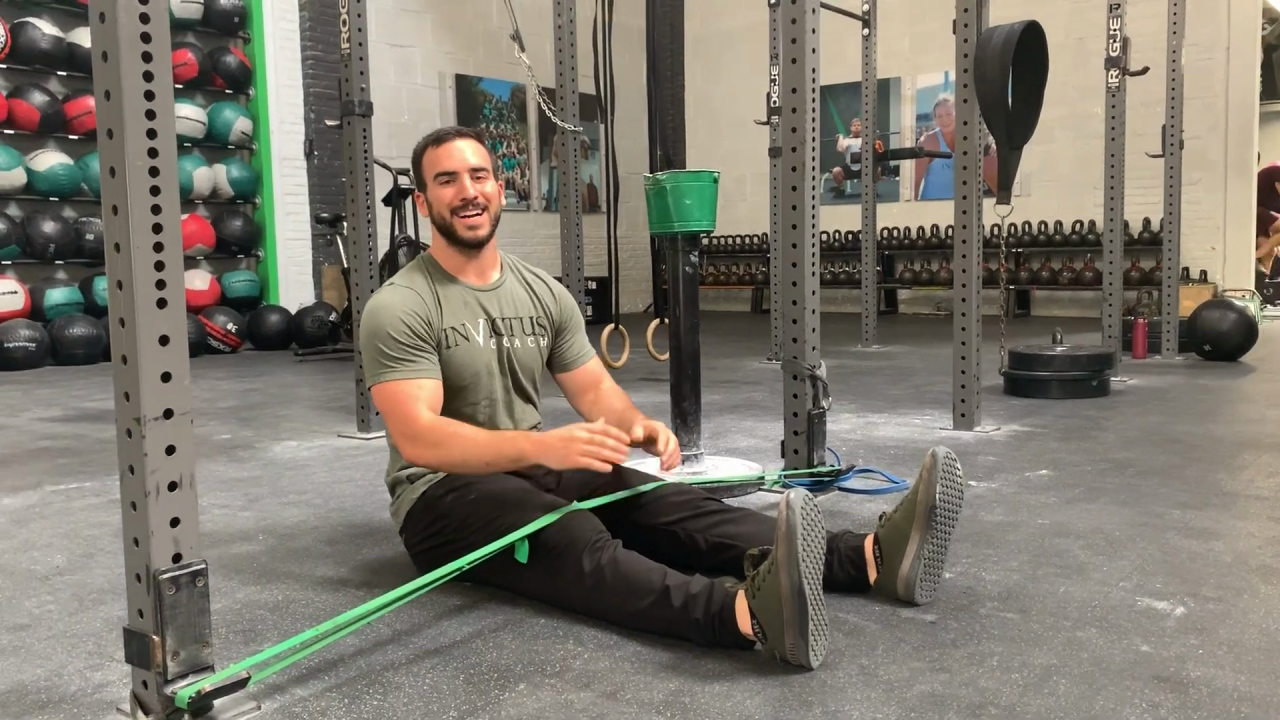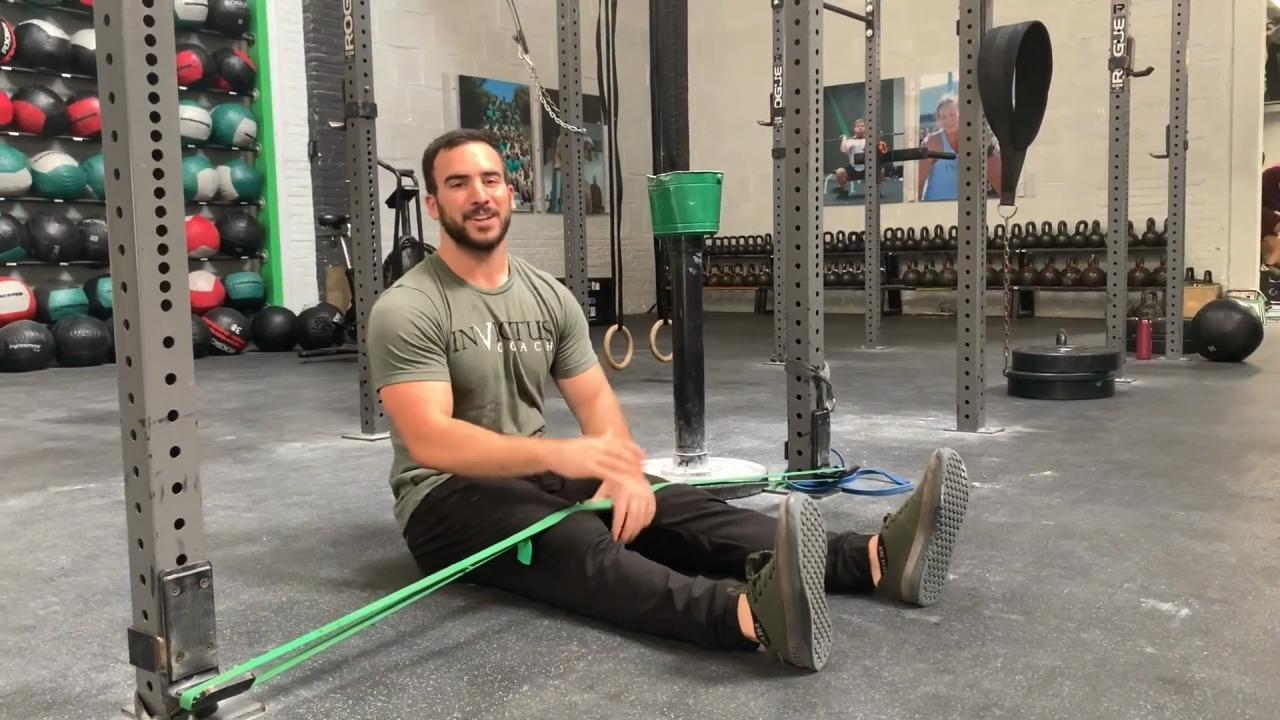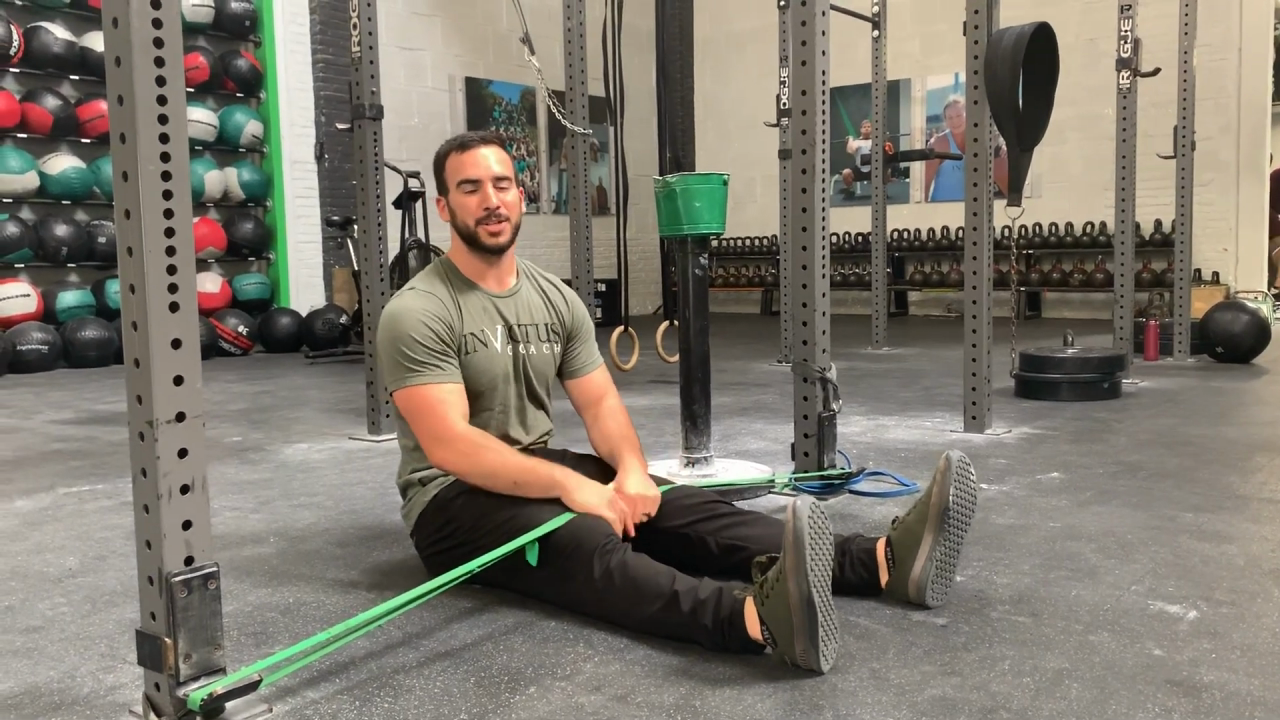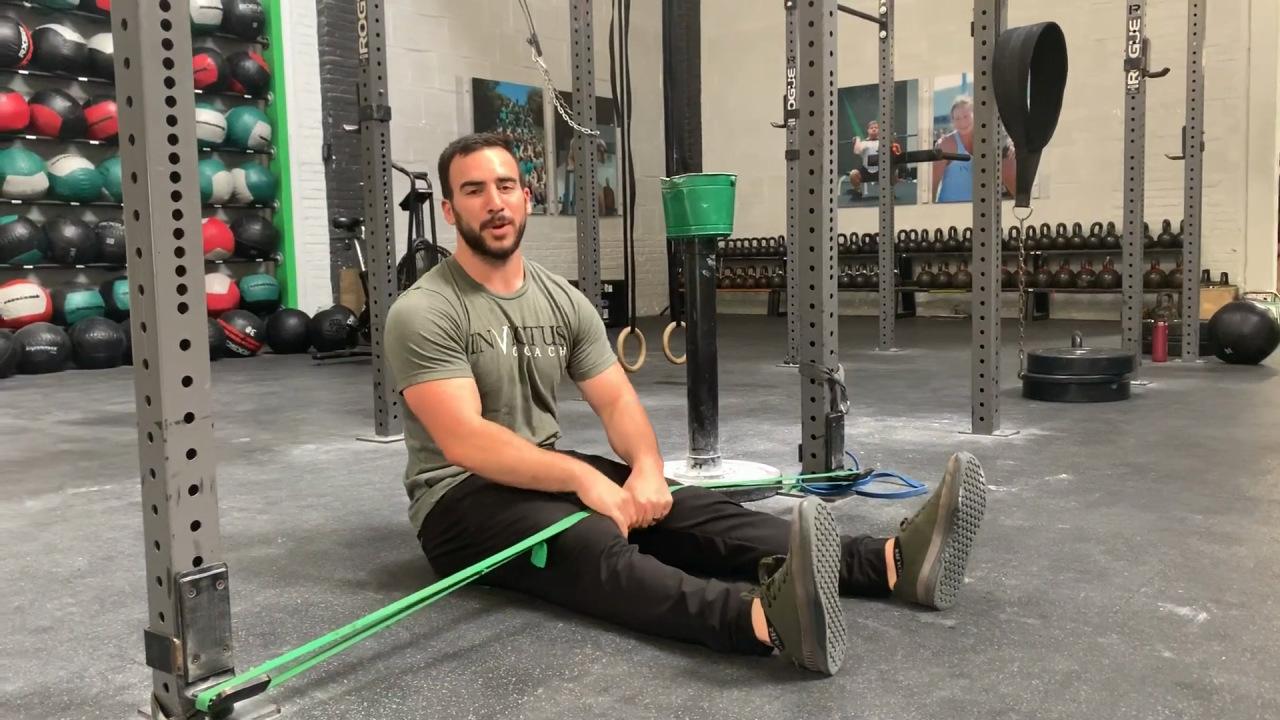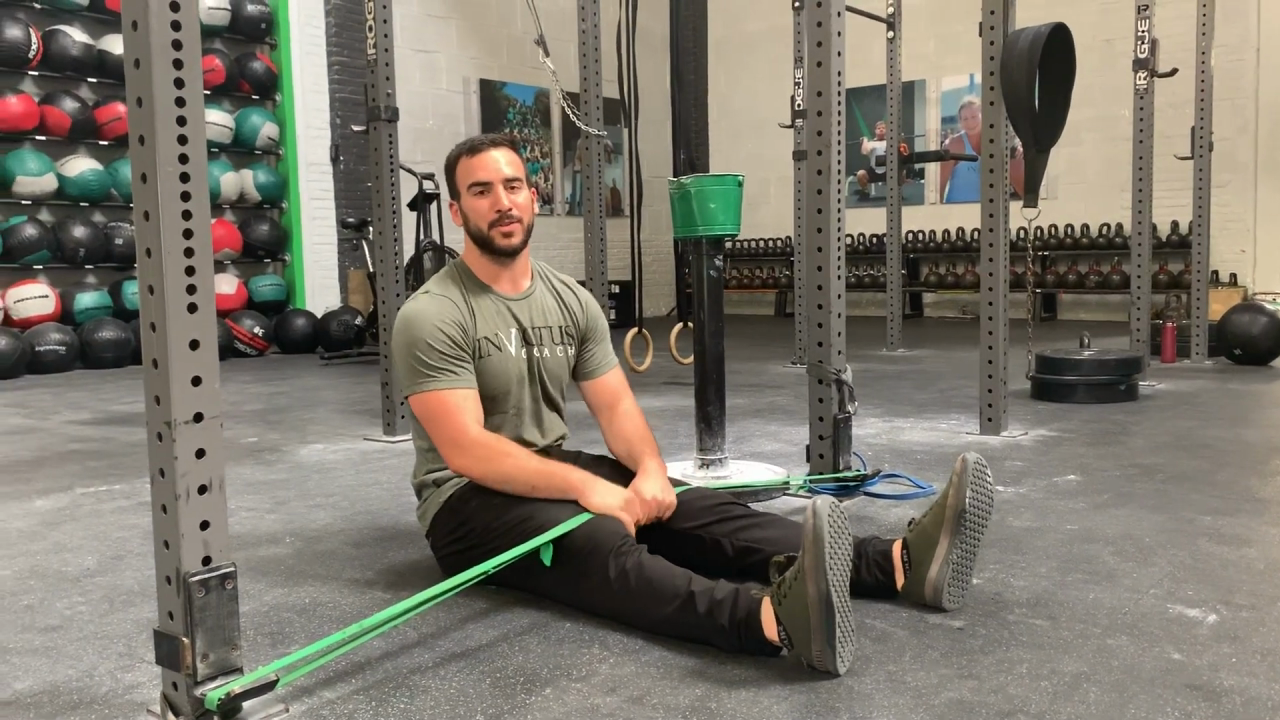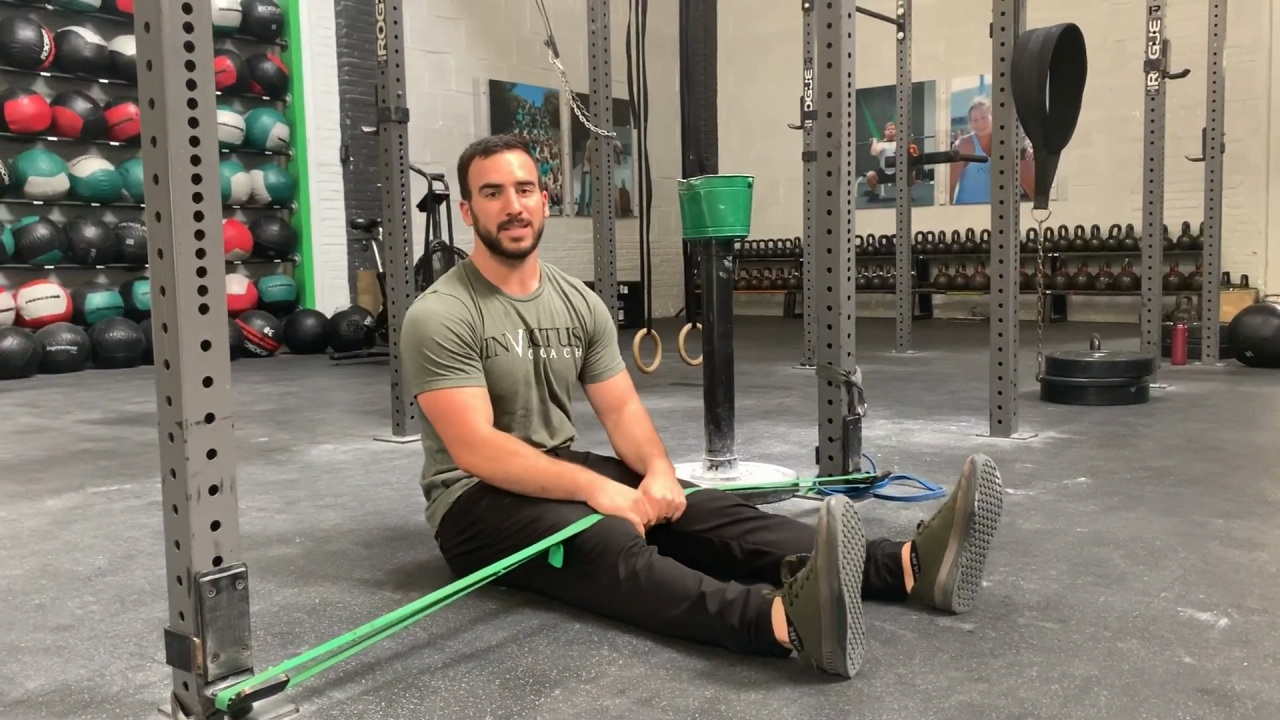
dt=0.2s
person 1, frame 1
left shoulder: (543, 291)
right shoulder: (399, 308)
left elbow: (593, 388)
right elbow: (418, 438)
left wrist: (639, 423)
right wrist: (543, 445)
left hip: (528, 468)
right hip: (443, 495)
left knee: (672, 506)
right knee: (574, 542)
left ankle: (870, 556)
right ankle: (746, 611)
person 1, frame 2
left shoulder: (549, 295)
right shoulder: (406, 310)
left elbow: (595, 400)
right elbow: (432, 441)
left wrist: (623, 462)
right wrist: (555, 454)
left hip: (533, 468)
right hip: (446, 497)
left knee: (675, 508)
right knee: (579, 544)
left ankle: (874, 558)
right ankle: (748, 615)
person 1, frame 3
left shoulder: (555, 297)
right shoulder: (417, 312)
left elbow: (600, 403)
right elbow: (449, 445)
left wrist: (630, 468)
right wrist: (569, 485)
left hip: (537, 469)
right hip: (453, 499)
left knee: (681, 508)
right knee: (587, 543)
left ankle: (882, 560)
right ankle: (756, 616)
person 1, frame 4
left shoulder: (562, 298)
right shoulder: (423, 312)
left elbow: (617, 401)
right elbow: (465, 441)
left wrist: (647, 468)
right wrist: (583, 478)
left hip: (544, 474)
right hip: (460, 498)
left knee: (689, 510)
right knee: (594, 546)
left ankle: (889, 561)
right ankle: (763, 618)
person 1, frame 5
left shoulder: (570, 298)
right shoulder: (432, 315)
left elbow: (614, 404)
right elbow: (466, 450)
left wrist: (650, 468)
right wrist: (584, 487)
left hip: (551, 471)
right hip: (469, 500)
left knee: (696, 511)
right knee: (603, 544)
left ankle: (897, 562)
right ankle: (773, 618)
person 1, frame 6
left shoulder: (578, 301)
right shoulder: (440, 316)
left elbow: (620, 408)
right elbow: (476, 449)
left wrist: (657, 469)
right wrist: (593, 488)
left hip: (560, 472)
right hip: (478, 501)
left knee: (706, 513)
right knee: (613, 544)
left ankle: (907, 564)
right ankle: (784, 619)
